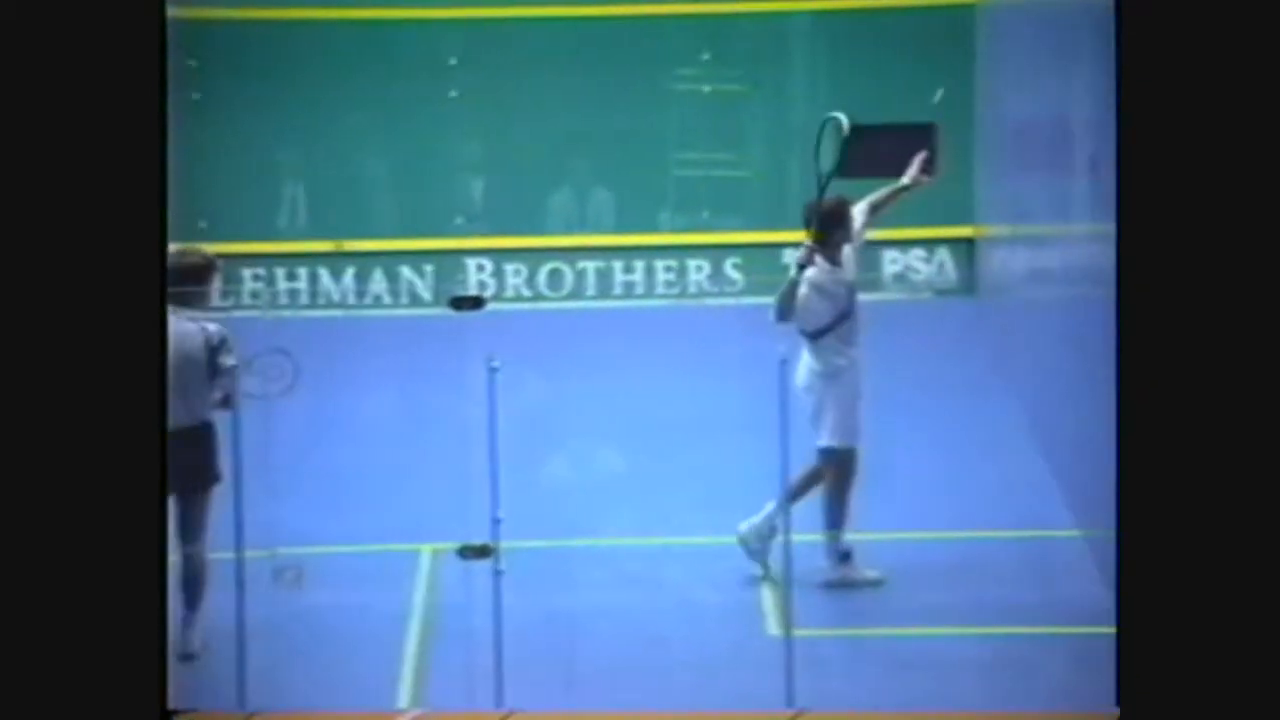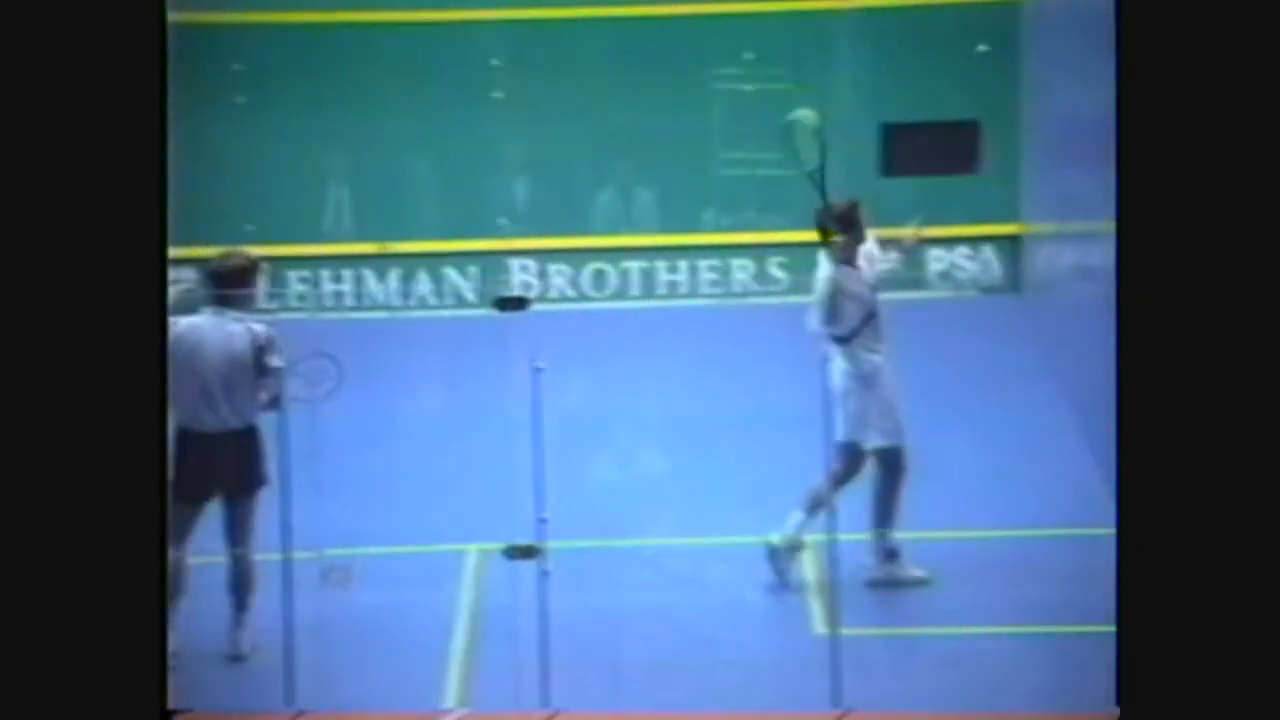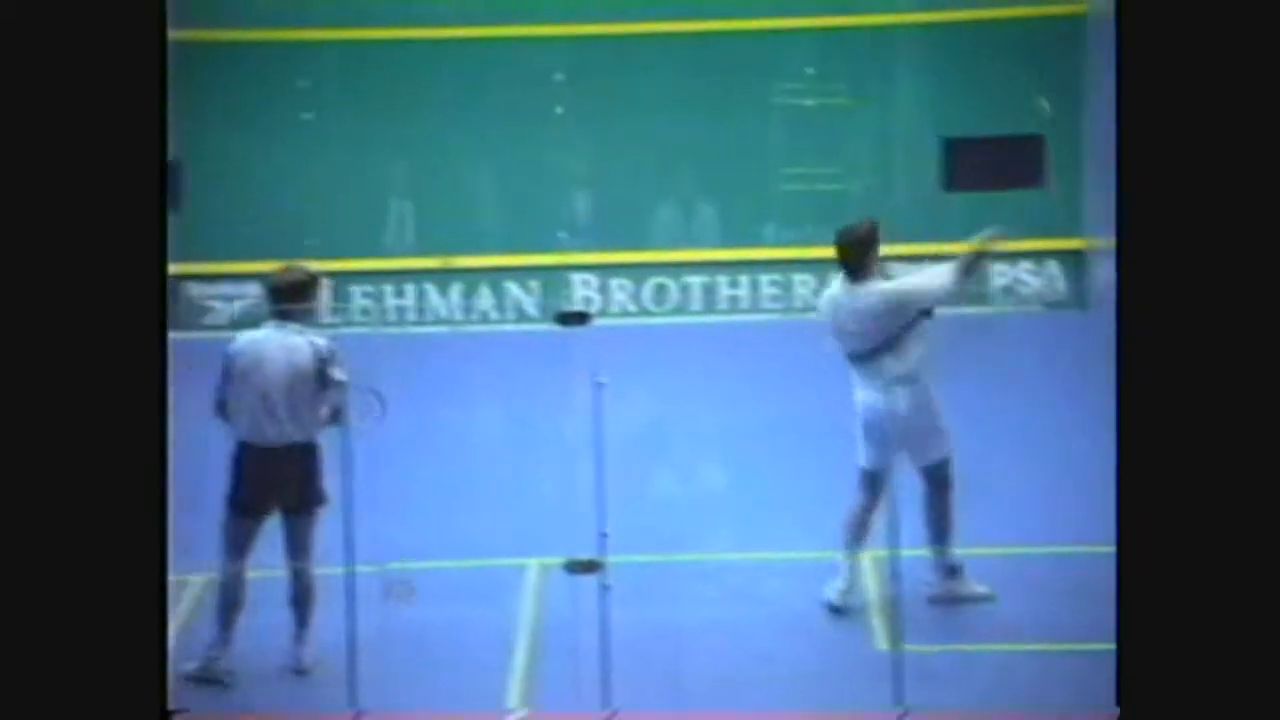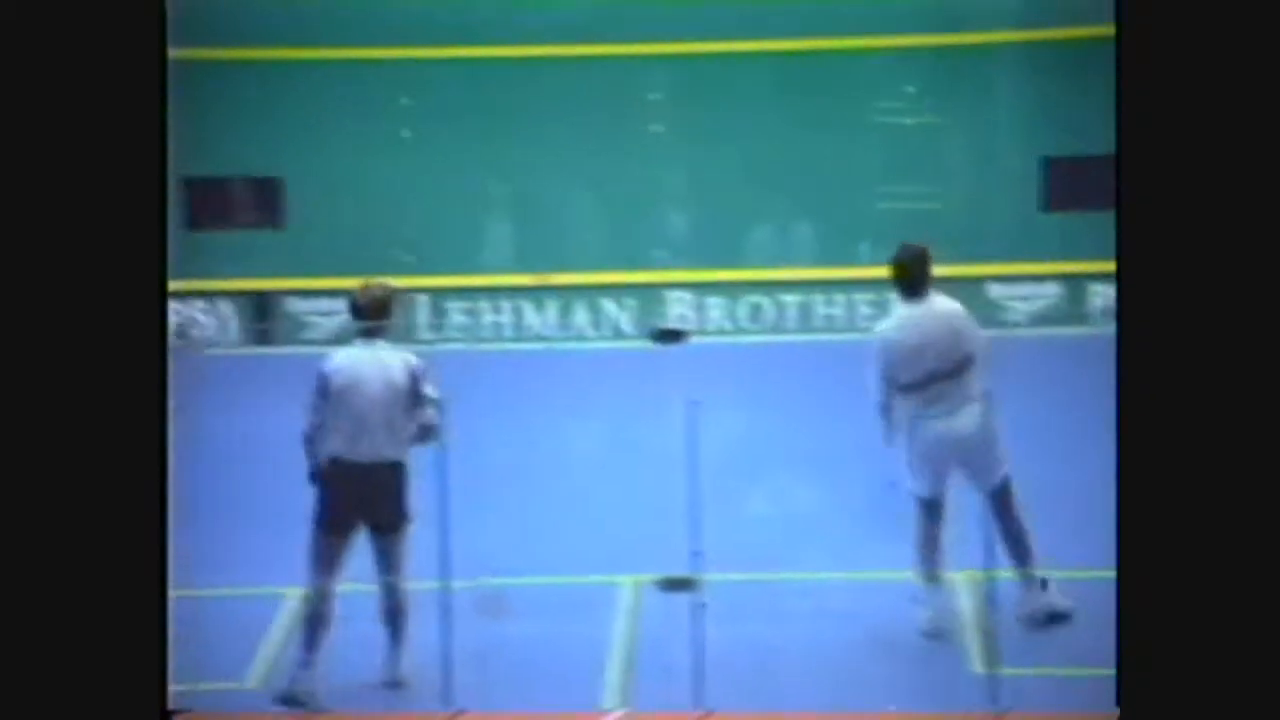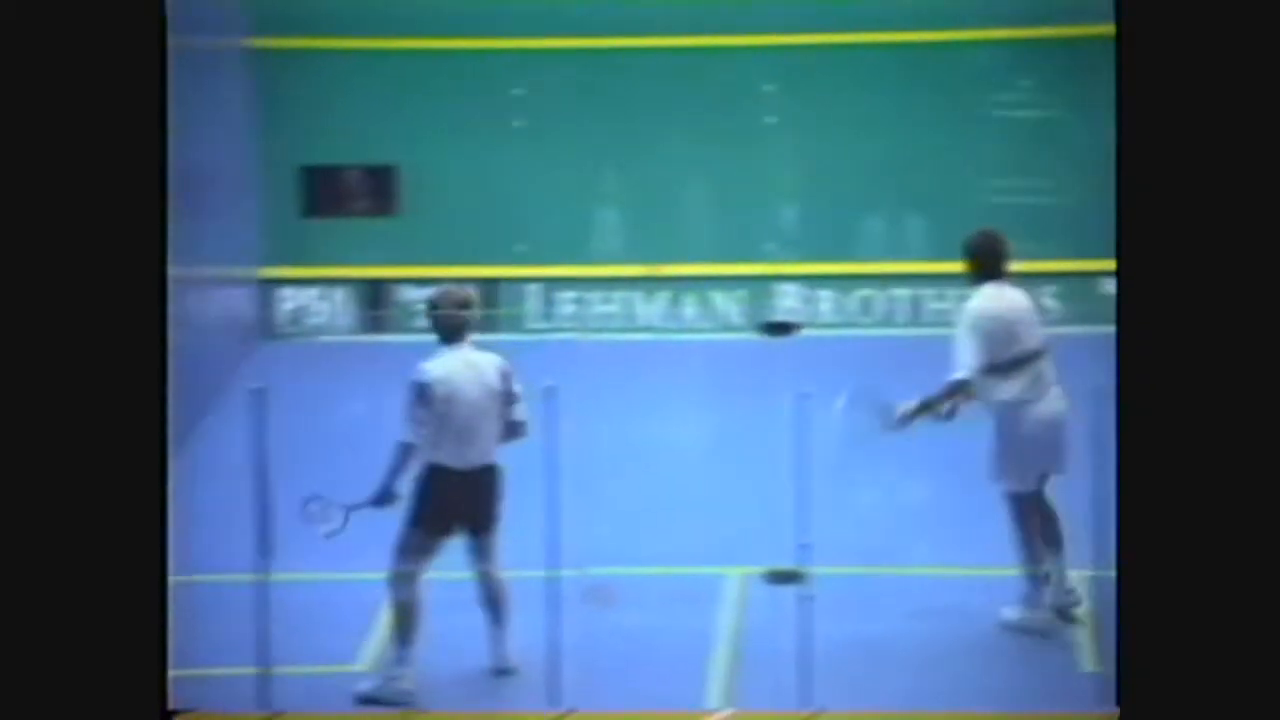
dt=0.2s
person 1, frame 1
right shoulder: (210, 335)
right elbow: (226, 395)
left hip: (168, 440)
right hip: (192, 443)
right knee: (192, 544)
right ankle: (189, 630)
person 1, frame 2
left shoulder: (178, 331)
right shoulder: (258, 336)
left elbow: (171, 391)
right elbow: (272, 398)
left hip: (192, 445)
right hip: (238, 445)
left knee: (174, 546)
right knee: (240, 547)
left ankle: (168, 631)
right ankle: (239, 632)
person 1, frame 3
left shoulder: (239, 345)
right shoulder: (320, 349)
left elbow: (222, 409)
right elbow: (336, 413)
left hip: (251, 460)
right hip: (298, 461)
left knee: (233, 563)
right knee: (300, 562)
left ankle: (217, 656)
right ankle: (300, 648)
person 1, frame 4
left shoulder: (332, 365)
right shoulder: (410, 366)
left elbow: (314, 431)
right elbow: (429, 428)
left wrist: (316, 465)
left hip: (341, 477)
right hip: (388, 478)
left knee: (321, 580)
right knee: (391, 577)
left ankle: (304, 676)
right ankle: (395, 663)
person 1, frame 5
left shoulder: (428, 374)
right shoulder: (497, 367)
left elbow: (414, 439)
right elbow: (516, 426)
left wrist: (387, 483)
left hip: (443, 482)
right hip: (483, 479)
left knee: (403, 575)
right knee: (485, 566)
left ankle: (398, 675)
right ankle: (500, 649)
person 2, frame 1
left shoulder: (841, 248)
right shoulder: (812, 279)
left elbow: (865, 207)
right elbow: (782, 314)
left wrist: (904, 184)
right wrist: (797, 270)
left hip: (840, 372)
right hip: (829, 378)
left knee: (831, 465)
right knee: (841, 466)
left ankle: (762, 526)
right ankle: (837, 561)
person 2, frame 2
left shoulder: (856, 253)
right shoulder: (834, 277)
left elbow: (868, 242)
right elbow: (824, 321)
right wrist: (835, 265)
left hip: (861, 374)
right hip: (862, 378)
left knee: (846, 467)
right knee: (892, 466)
left ankle: (789, 536)
right ankle: (886, 561)
person 2, frame 3
left shoulder: (830, 302)
right shoulder: (889, 295)
right elbow: (950, 279)
right wrist: (977, 250)
left hip: (869, 403)
right hip: (906, 401)
left knee: (868, 494)
right knee: (938, 483)
left ankle: (844, 583)
right ankle: (947, 577)
person 2, frame 4
left shoulder: (888, 334)
right shoulder: (953, 312)
left elbow: (885, 400)
right elbow: (976, 360)
left wrist: (893, 428)
left hip: (924, 433)
right hip: (970, 422)
left knee: (929, 519)
right knee: (1004, 507)
left ankle: (934, 608)
right ankle: (1036, 596)
person 2, frame 5
left shoulder: (977, 310)
right shoulder: (1021, 300)
left elbow: (966, 378)
left wrist: (919, 408)
right wrist: (958, 400)
left hip: (1017, 420)
right hip: (1050, 409)
left knee: (1024, 510)
right knee: (1033, 499)
left ankle: (1037, 606)
right ankle: (1059, 587)
